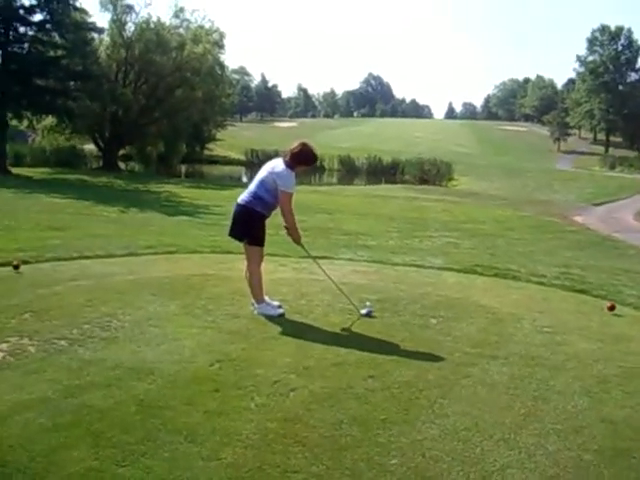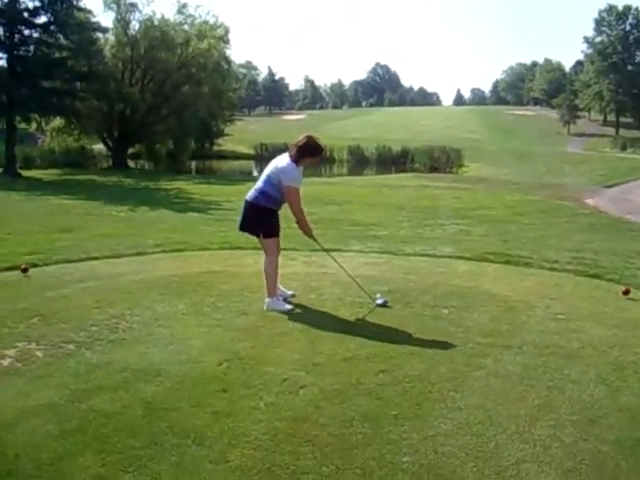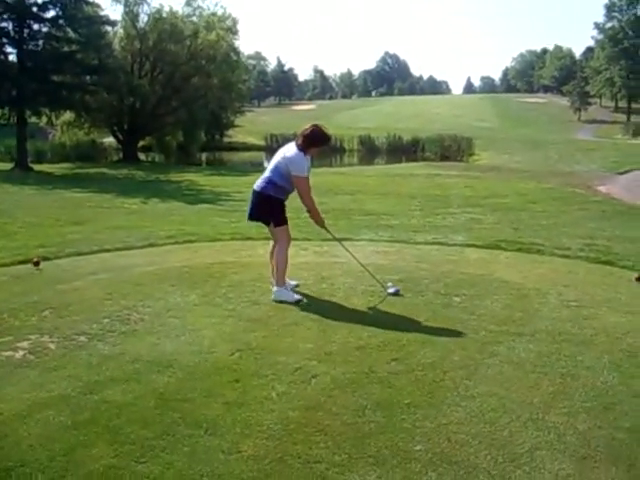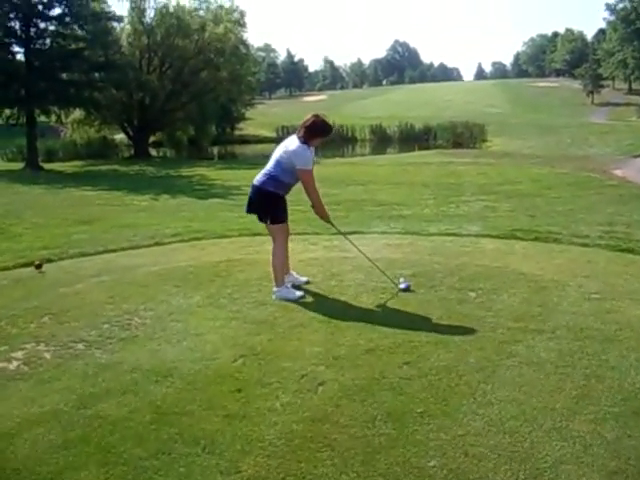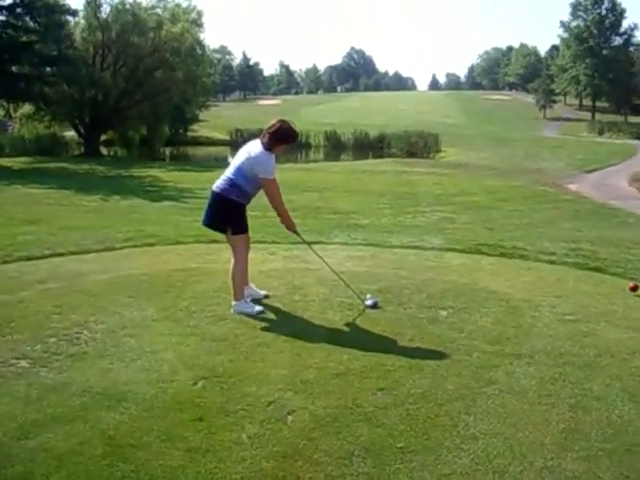
dt=1s
person 1, frame 1
left shoulder: (278, 163)
right shoulder: (286, 175)
left elbow: (281, 205)
right elbow: (286, 209)
left wrist: (289, 227)
right wrist: (295, 232)
left hip: (248, 210)
right hip: (252, 214)
left knee: (255, 259)
right knee: (255, 261)
left ankle: (259, 298)
right ankle: (260, 304)
person 1, frame 2
left shoulder: (291, 162)
right shoulder: (289, 169)
left elbow: (294, 199)
right elbow: (293, 202)
left wrist: (301, 222)
right wrist: (305, 225)
left hip: (266, 207)
right hip: (260, 208)
left knee: (273, 251)
right knee: (272, 253)
left ankle: (274, 289)
right ankle: (272, 299)
person 1, frame 3
left shoulder: (297, 150)
right shoulder: (297, 158)
left elbow: (305, 186)
right elbow: (304, 192)
left wrist: (312, 211)
right wrist: (316, 216)
left hip: (270, 196)
right hip: (268, 198)
left knee: (280, 240)
right knee: (283, 242)
left ankle: (278, 280)
right ankle: (279, 288)
person 1, frame 4
left shoulder: (300, 143)
right shoulder: (301, 151)
left elbow: (309, 182)
right elbow: (309, 185)
left wrist: (316, 205)
right wrist: (321, 210)
left hip: (272, 192)
right hip: (267, 193)
left knee: (284, 235)
right knee: (280, 239)
left ankle: (286, 274)
right ankle: (280, 288)
person 1, frame 5
left shoulder: (260, 146)
right shoulder: (262, 158)
left elbow: (273, 186)
right elbow: (273, 194)
left wrist: (283, 215)
right wrist: (287, 220)
left hip: (231, 199)
right hip: (228, 201)
left knee: (243, 247)
right knee: (241, 251)
left ankle: (245, 287)
right ankle: (239, 302)
